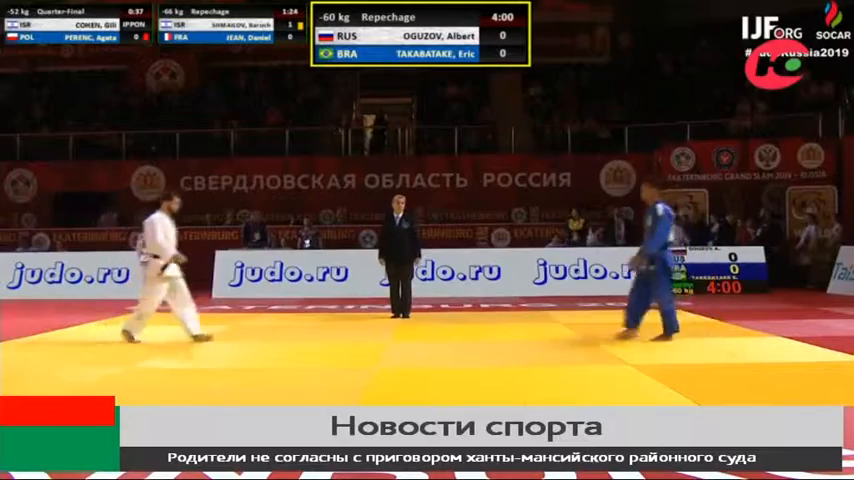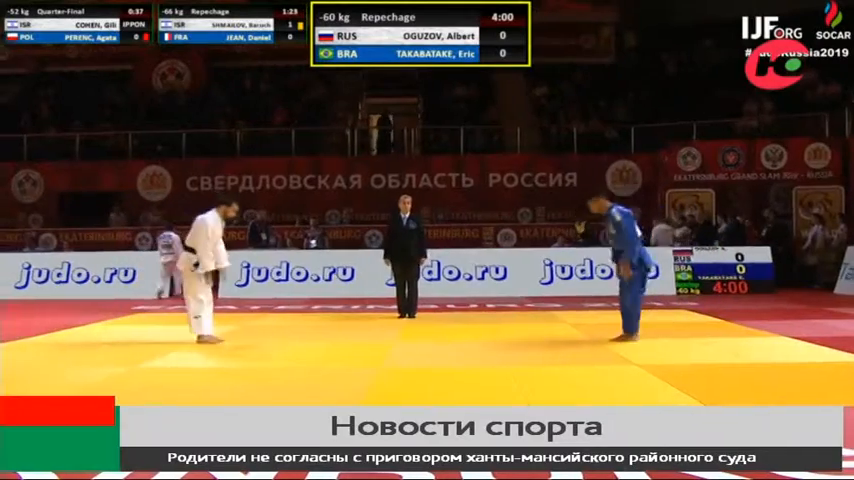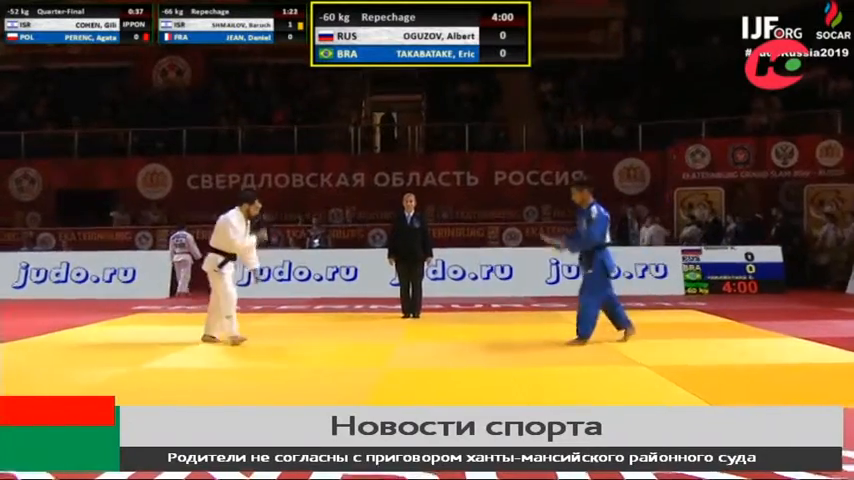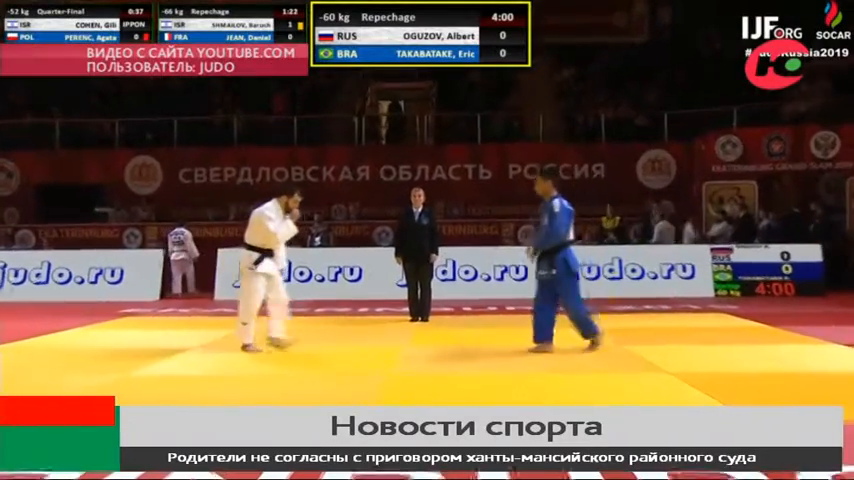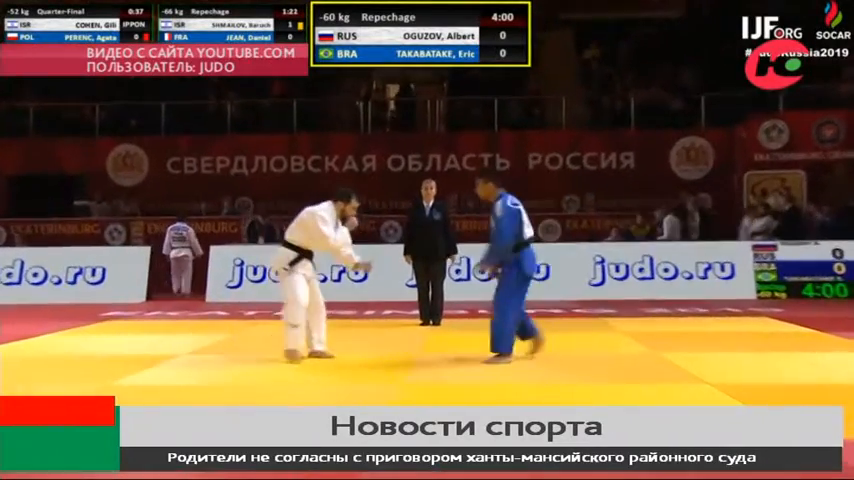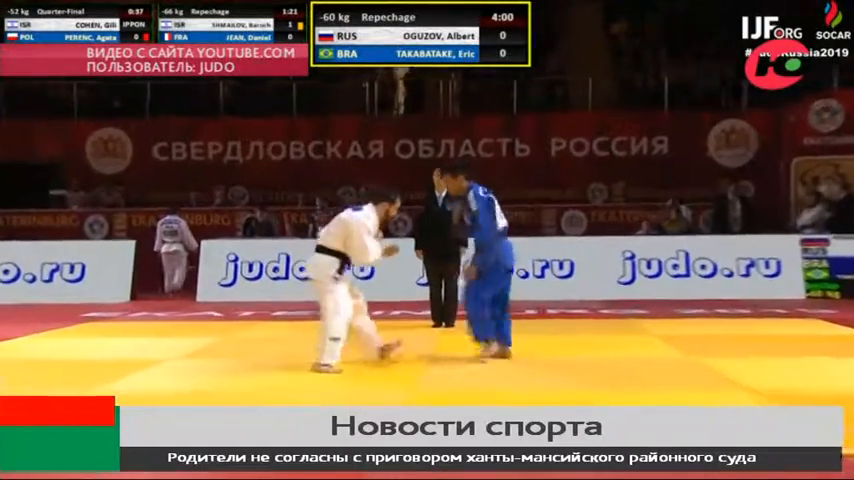
dt=0.5s
person 1, frame 1
left shoulder: (661, 210)
right shoulder: (652, 210)
left elbow: (658, 237)
left wrist: (642, 255)
right wrist: (640, 256)
left hip: (658, 260)
right hip: (649, 259)
left knee: (663, 297)
right knee: (637, 294)
left ankle: (669, 331)
right ankle: (632, 328)
person 1, frame 2
left shoulder: (619, 214)
right shoulder: (610, 215)
left elbow: (631, 240)
left wrist: (627, 263)
right wrist: (620, 263)
left hip: (636, 260)
right hip: (628, 260)
left knee: (632, 297)
right knee: (626, 297)
left ankle: (632, 332)
right ankle: (630, 332)
person 1, frame 3
left shoulder: (597, 213)
right shoulder: (584, 212)
left elbow: (592, 239)
right elbow: (578, 235)
left wrist: (565, 244)
right wrist: (560, 241)
left hip: (597, 260)
right hip: (592, 260)
left knee: (588, 298)
right knee: (606, 296)
left ankle: (583, 336)
right ankle: (627, 326)
person 1, frame 4
left shoulder: (559, 206)
right shoulder: (548, 205)
left elbow: (557, 234)
left wrist: (536, 245)
right wrist: (538, 247)
left hip: (560, 260)
right hip: (549, 261)
left knee: (571, 302)
right knee: (543, 304)
left ankle: (593, 334)
right ankle: (544, 342)
person 1, frame 5
left shoulder: (503, 206)
right shoulder: (505, 202)
left elbow: (503, 240)
left wrist: (488, 261)
right wrist: (494, 260)
left hip: (518, 260)
right hip: (517, 259)
left knee: (506, 306)
right knee: (512, 305)
left ankle: (504, 352)
right ankle: (533, 336)
person 1, frame 6
left shoulder: (477, 199)
right shoulder: (470, 196)
left elbow: (488, 235)
right elbow: (477, 228)
left wrist: (476, 265)
right wrist: (459, 214)
left hip: (493, 255)
right hip: (498, 253)
left knee: (475, 298)
right knee: (497, 300)
left ankle: (488, 343)
right ankle: (503, 346)
person 2, frame 1
left shoulder: (168, 220)
right shoulder: (155, 220)
right elbow: (156, 243)
right wrist: (173, 255)
left hip: (170, 268)
right hip: (160, 268)
left knee: (183, 300)
right knee: (150, 302)
person 2, frame 2
left shoulder: (219, 221)
right shoulder: (207, 221)
left elbow: (218, 246)
right elbow: (203, 248)
left wrist: (222, 266)
right wrist: (208, 270)
left hip: (200, 262)
right hip: (192, 262)
left knee: (206, 299)
right knee: (198, 298)
person 2, frame 3
left shoulder: (244, 220)
right shoulder: (229, 220)
left elbow: (246, 244)
right elbow: (238, 244)
left wrist: (254, 267)
right wrist: (256, 238)
left hip: (225, 263)
right hip: (217, 263)
left knee: (219, 300)
right knee: (228, 297)
person 2, frame 4
left shoulder: (281, 214)
right shoulder: (265, 212)
right elbow: (277, 237)
left wrist: (279, 266)
right wrist: (291, 221)
left hip: (268, 262)
right hip: (254, 261)
left knee: (280, 299)
right knee: (251, 303)
left ankle: (275, 337)
right ankle: (246, 342)
person 2, frame 5
left shoulder: (333, 219)
right shoulder: (317, 214)
left elbow: (340, 247)
right elbow: (329, 243)
left wrist: (356, 263)
right wrist: (347, 228)
left hip: (304, 262)
right hip: (290, 261)
left knee: (316, 305)
right knee: (298, 302)
left ankle: (316, 348)
right ankle: (293, 347)
person 2, frame 6
left shoulder: (365, 216)
right shoulder: (362, 220)
left elbow: (358, 251)
right elbow: (363, 256)
left wrist: (381, 251)
right wrist: (377, 245)
left hip: (333, 267)
right hip: (327, 267)
left knee: (355, 305)
right knee: (338, 311)
left ankle: (378, 347)
right ankle: (325, 362)
person 3, frame 1
left shoulder: (409, 220)
right shoulder: (387, 220)
left elbow: (415, 238)
right elbow: (382, 238)
left wrist: (417, 255)
right wrist: (381, 255)
left hip: (406, 257)
right hip: (391, 258)
left knee: (406, 285)
right knee: (393, 285)
left ankle: (405, 311)
right ankle: (396, 311)
person 3, frame 2
left shoulder: (416, 220)
right shoulder: (393, 220)
left elbow: (422, 238)
right elbow: (388, 239)
left wrist: (423, 255)
right wrist: (387, 256)
left hip: (412, 257)
right hip: (397, 257)
left knee: (412, 285)
right knee: (400, 285)
left ankle: (412, 311)
right ankle: (402, 311)
person 3, frame 3
left shoulder: (420, 219)
right shoulder: (398, 219)
left elbow: (426, 237)
right elbow: (392, 238)
left wrist: (428, 254)
right wrist: (391, 255)
left hip: (417, 257)
right hip: (401, 257)
left knee: (416, 284)
right knee: (404, 285)
left ankle: (416, 311)
right ankle: (406, 311)
person 3, frame 4
left shoulder: (429, 215)
right shoulder: (405, 215)
left elbow: (435, 235)
right elbow: (399, 235)
left wrist: (434, 251)
right wrist: (398, 253)
left hip: (425, 256)
right hip: (409, 256)
left knee: (425, 285)
right knee: (412, 286)
left ankle: (424, 314)
right ankle: (414, 314)
person 3, frame 5
left shoulder: (441, 209)
right shoulder: (415, 209)
left elbow: (449, 231)
right elbow: (408, 232)
left wrist: (452, 251)
right wrist: (407, 252)
left hip: (437, 254)
right hip: (419, 254)
left knee: (437, 286)
right knee: (422, 287)
left ankle: (436, 318)
right ankle: (425, 318)
person 3, frame 6
right shoulder: (426, 200)
right elbow: (419, 223)
left wrist: (462, 244)
right wrist: (418, 246)
left hip: (451, 249)
right hip: (431, 247)
left knee: (450, 284)
right knee: (434, 284)
left ankle: (449, 318)
right ankle: (437, 318)
